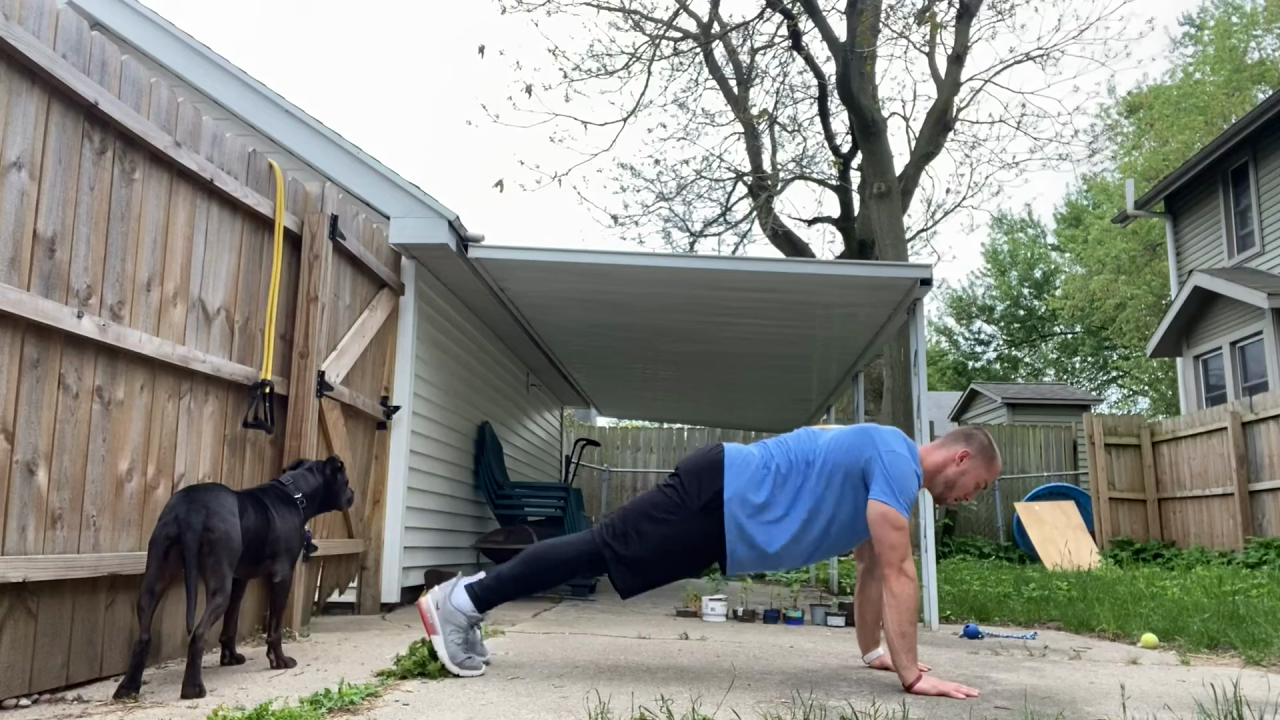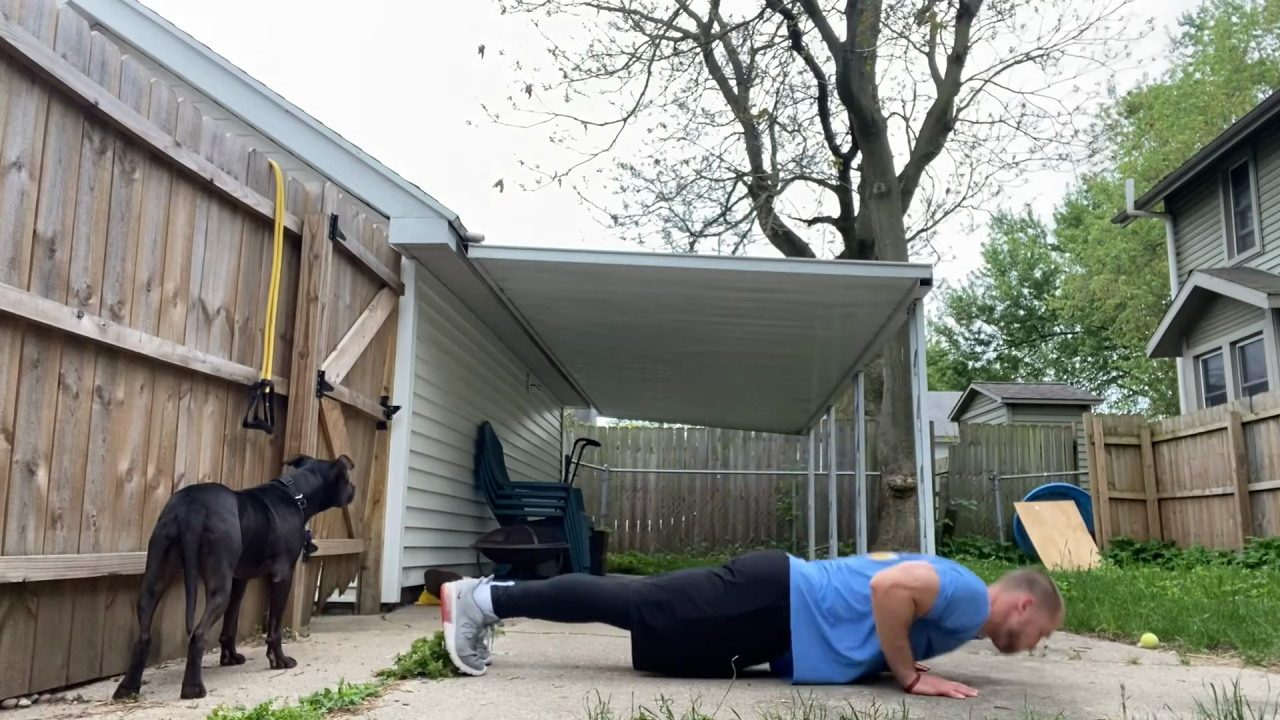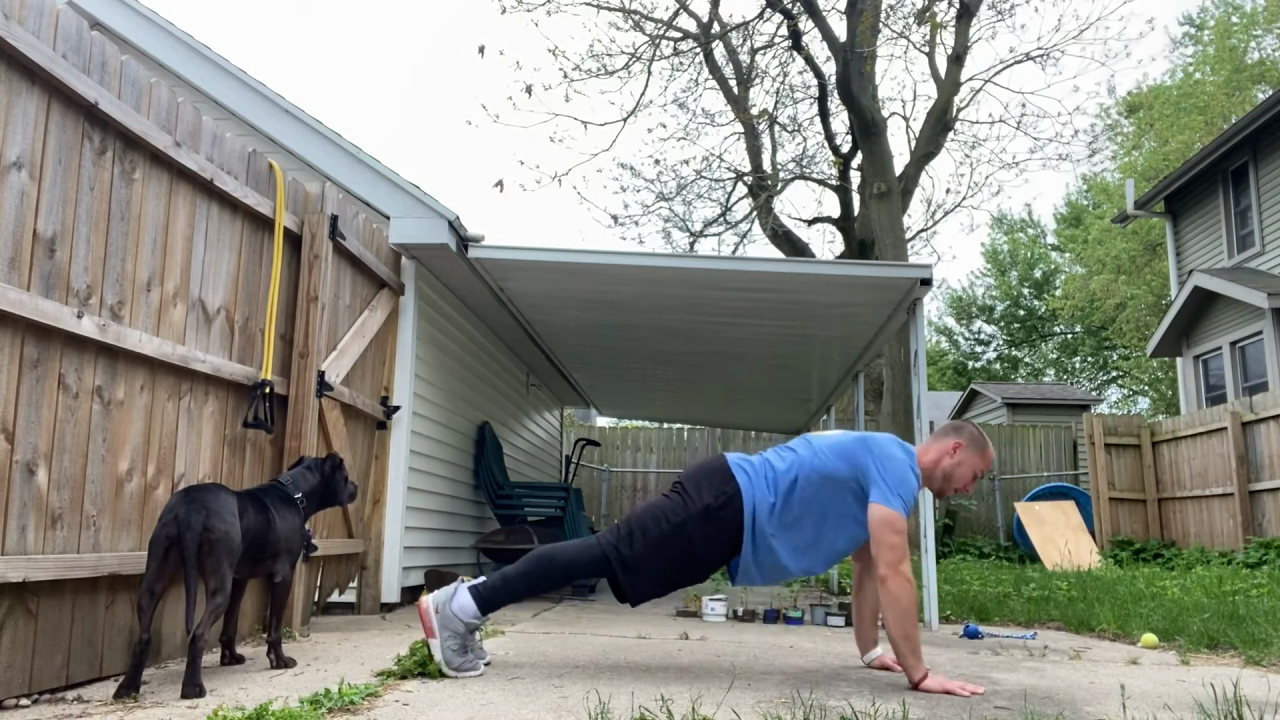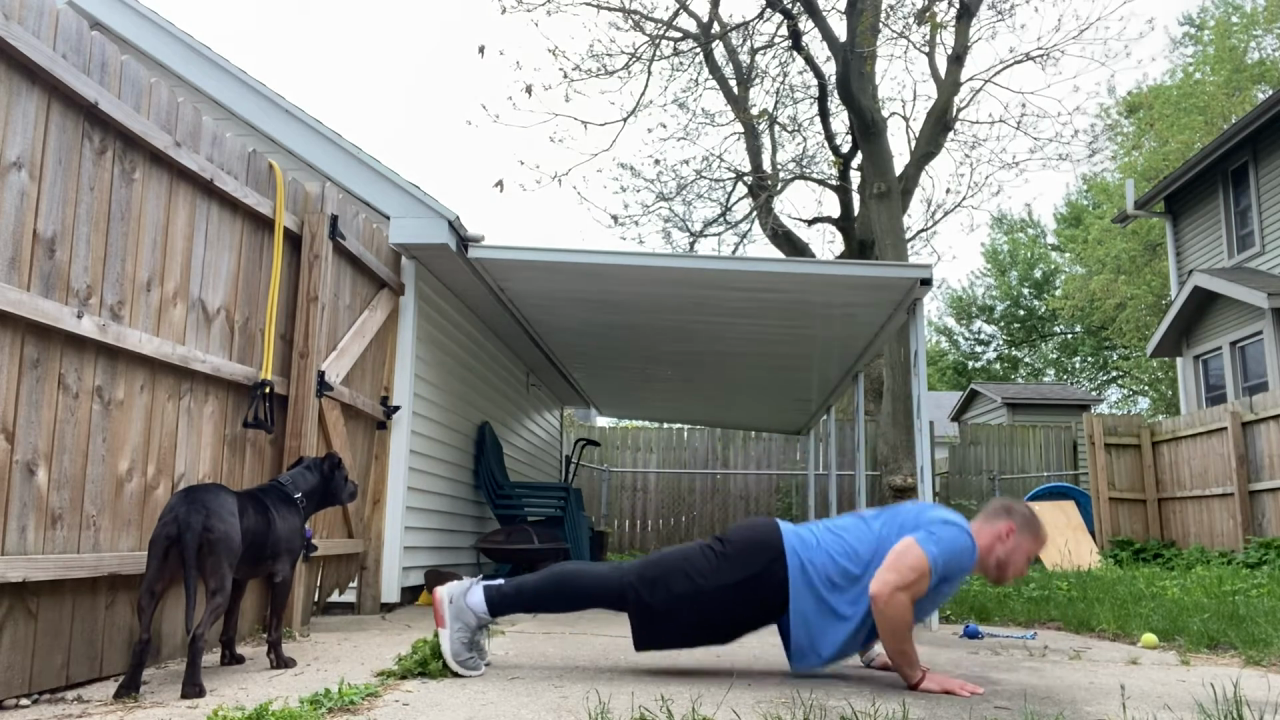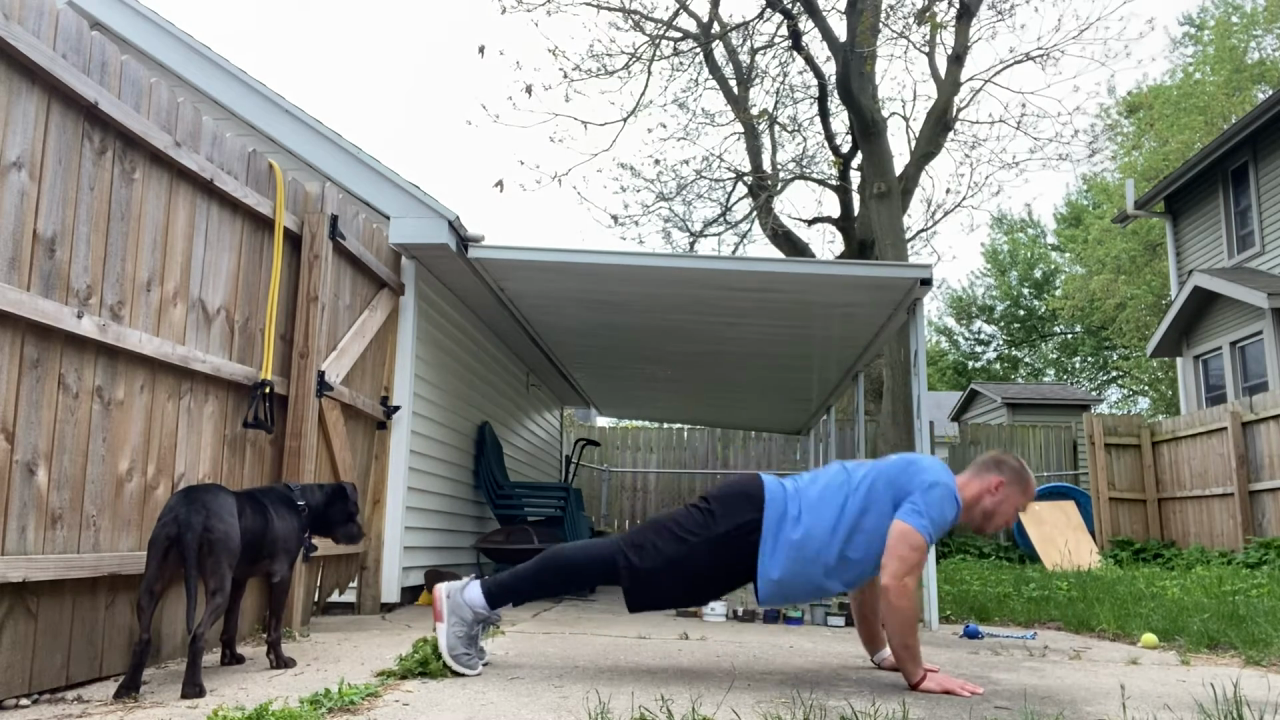
dt=1s
person 1, frame 1
left shoulder: (885, 462)
right shoulder: (898, 460)
left elbow: (871, 566)
right elbow: (898, 572)
left wrist: (872, 650)
right wrist: (911, 674)
left hip: (726, 502)
right hip: (719, 497)
left knee: (600, 546)
right knee: (600, 548)
left ankle: (474, 590)
right ankle: (461, 601)
person 1, frame 2
left shoulder: (950, 583)
right shoulder: (971, 602)
right elbow: (889, 586)
left wrist: (885, 657)
right wrist: (908, 673)
left hip: (784, 587)
right hip: (777, 606)
left knee: (634, 598)
right knee: (630, 605)
left ankle: (492, 593)
right ankle: (482, 596)
person 1, frame 3
left shoulder: (884, 473)
right shoulder: (896, 464)
left elbow: (869, 570)
right elbow: (894, 572)
left wrist: (870, 650)
right wrist: (920, 672)
left hip: (730, 512)
right hip: (725, 504)
left knee: (600, 555)
right knee: (606, 554)
left ankle: (467, 604)
right ankle: (460, 605)
person 1, frame 4
left shoulder: (934, 529)
right shoulder: (956, 541)
right elbow: (885, 590)
left wrist: (871, 650)
right wrist: (914, 672)
left hip: (778, 562)
right hip: (768, 571)
left knee: (622, 583)
right knee: (626, 588)
left ankle: (481, 595)
right ankle: (476, 599)
person 1, frame 5
left shoulder: (914, 481)
right shoulder: (937, 489)
left elbow: (868, 576)
right elbow: (895, 582)
left wrist: (880, 652)
right wrist: (917, 672)
left hip: (755, 519)
right hip: (752, 524)
left knee: (617, 560)
right knee: (619, 561)
left ankle: (478, 598)
right ankle: (471, 598)
